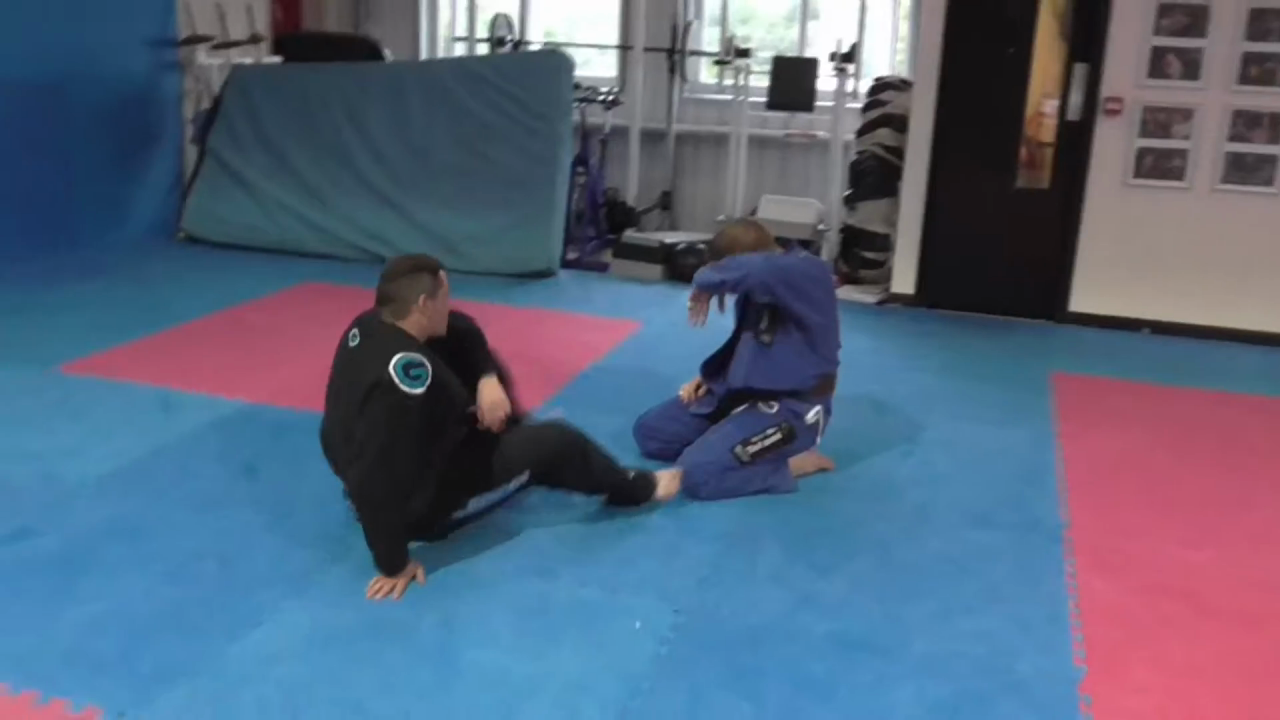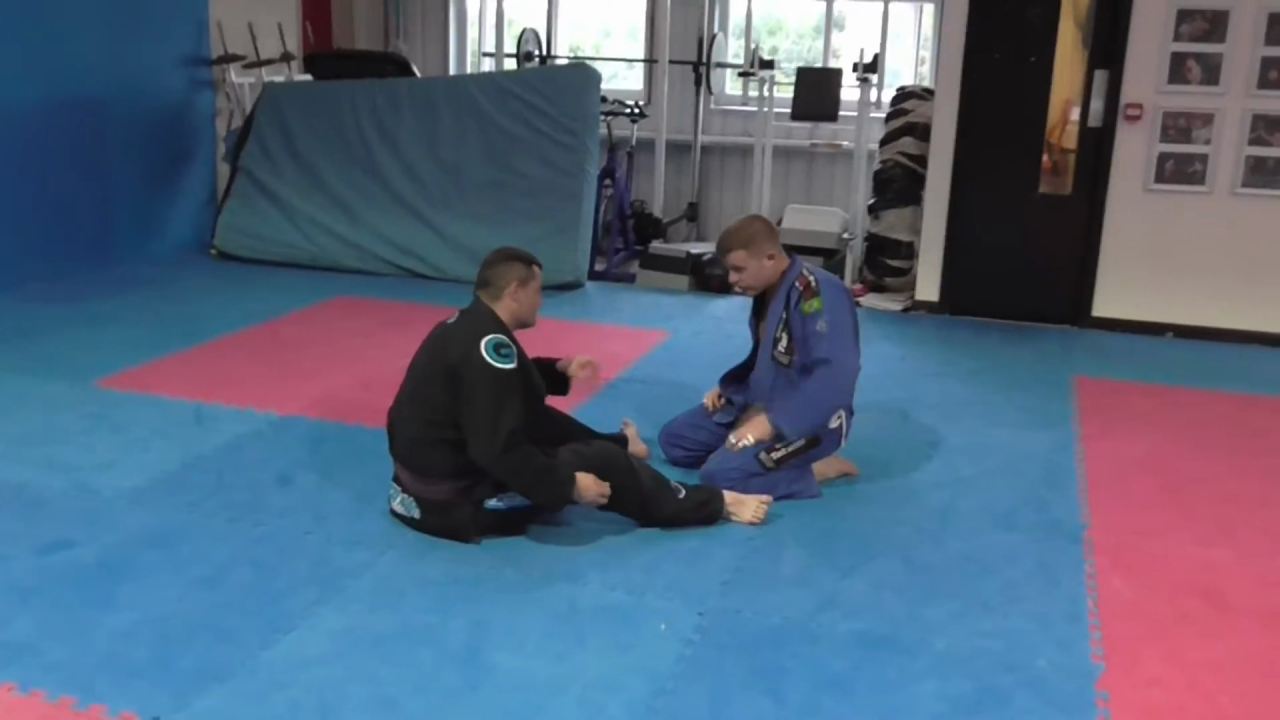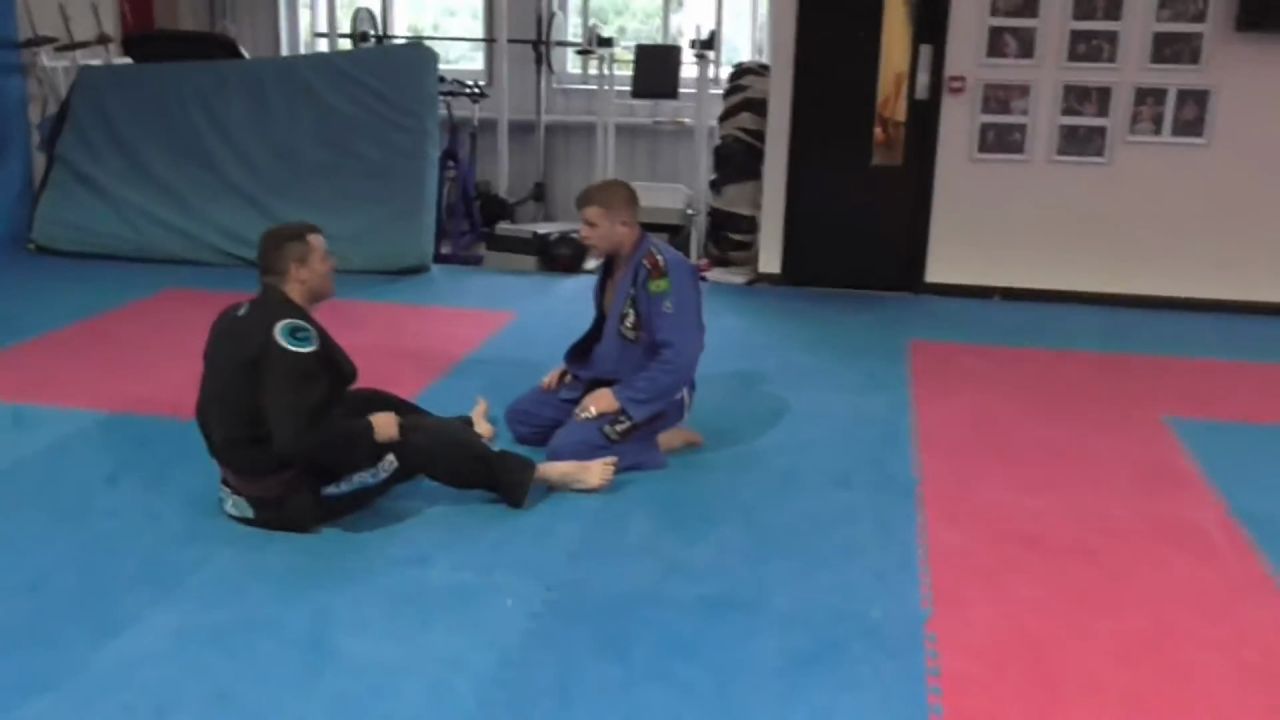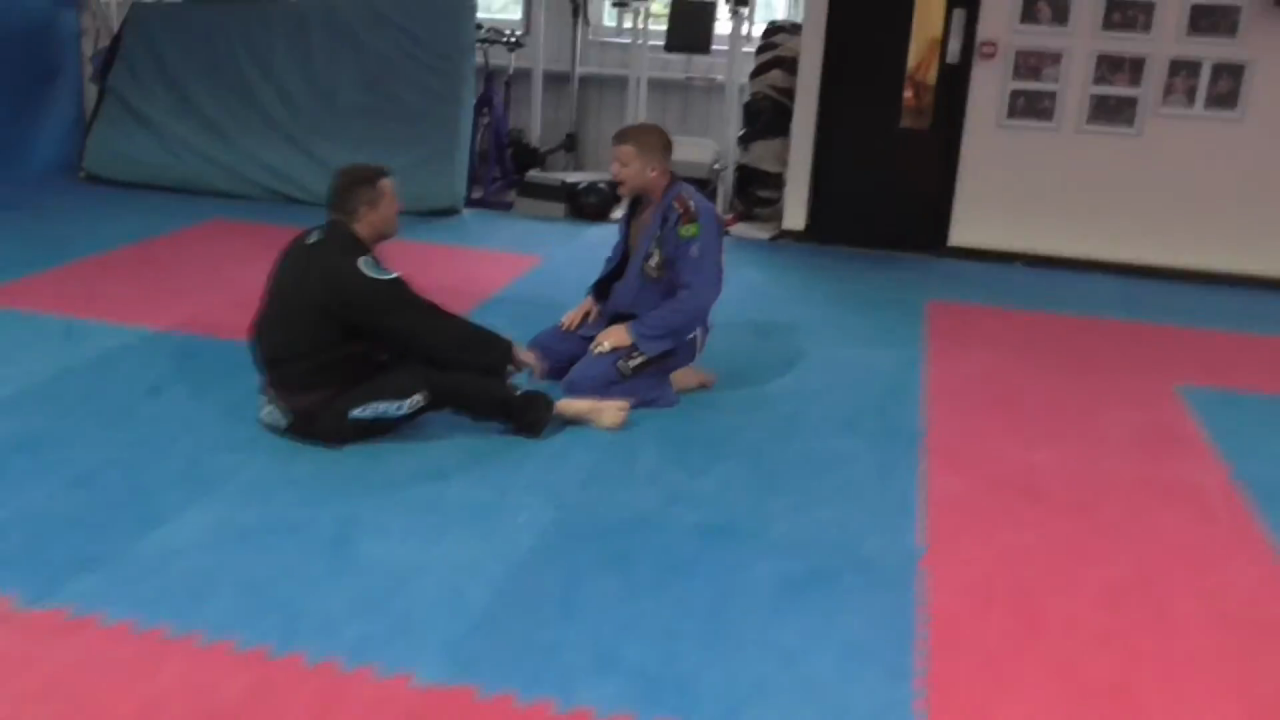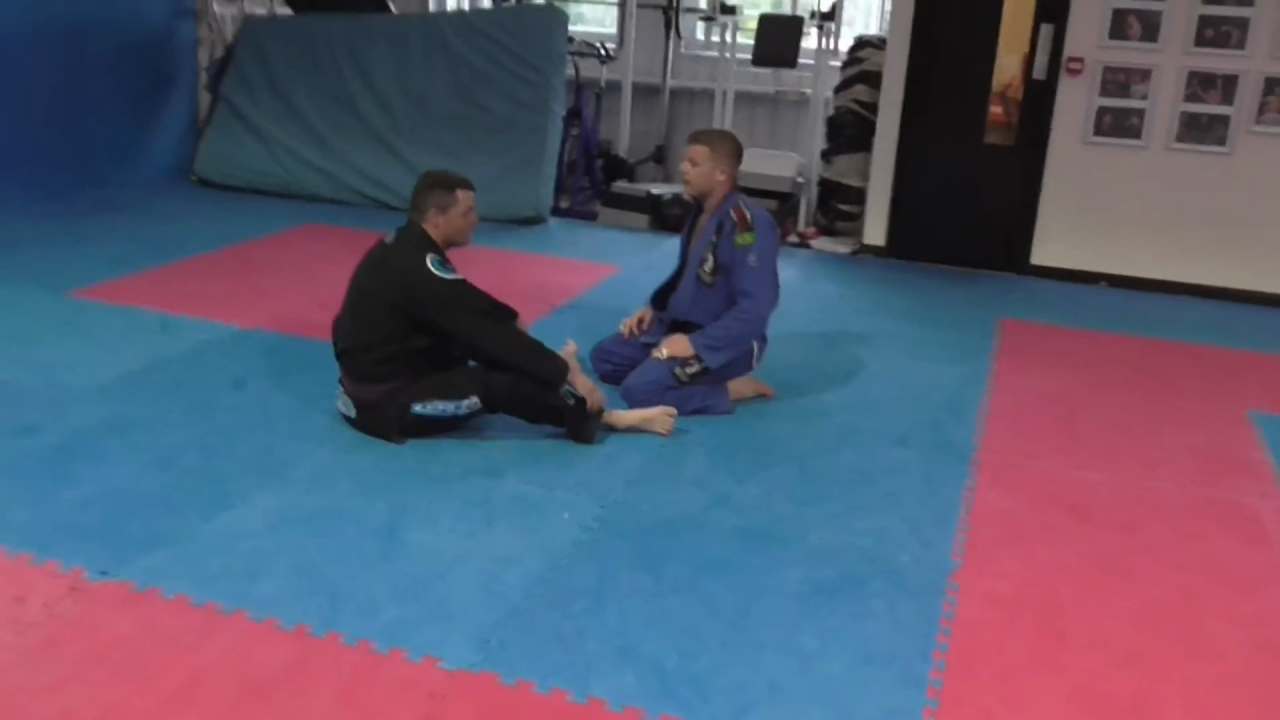
dt=1s
person 1, frame 1
left shoulder: (370, 326)
right shoulder: (407, 370)
left elbow: (462, 331)
right elbow: (375, 479)
left wrist: (488, 378)
right wrist: (393, 562)
right hip: (420, 503)
left knee: (482, 369)
right knee: (553, 444)
left ankle: (513, 432)
right ankle: (636, 488)
person 1, frame 2
left shoulder: (465, 325)
right shoulder: (491, 346)
right elbow: (499, 452)
left wrist: (558, 370)
right wrist: (569, 485)
left hip: (429, 471)
right hip: (456, 500)
left knee: (536, 420)
right knee: (599, 463)
left ankle: (619, 445)
right ankle: (714, 505)
person 1, frame 3
left shoulder: (240, 316)
right shoulder: (289, 333)
right elbow: (303, 436)
right wrist: (371, 431)
left hip: (251, 469)
right hip: (287, 491)
left knee: (371, 404)
right knee: (421, 439)
left ankle: (464, 429)
right ankle: (539, 475)
person 1, frame 4
left shoulder: (315, 244)
right shoulder: (353, 272)
right elbow: (431, 326)
right wrist: (509, 352)
left hip: (289, 391)
right hip: (318, 411)
left knee: (418, 346)
right knee: (442, 378)
left ankle: (484, 357)
right ankle: (554, 409)
person 1, frame 5
left shoulder: (401, 246)
right shoulder: (422, 270)
left elbow: (467, 303)
right elbow: (491, 335)
left wrist: (512, 320)
right wrist: (568, 373)
left hip: (370, 383)
right hip: (387, 405)
right knee: (503, 382)
right ankle: (604, 417)
person 2, frame 1
left shoulder: (810, 274)
right shoulder: (758, 284)
left elbow: (758, 269)
left wrist: (706, 281)
right wrist: (710, 375)
left hip: (790, 408)
right hip: (741, 392)
left knee: (696, 473)
right knee: (650, 431)
left ankle: (794, 463)
right ankle: (756, 449)
person 2, frame 2
left shoulder: (820, 293)
right shoulder: (767, 291)
left elbow: (837, 375)
left wrist: (776, 420)
right wrist: (729, 386)
left hip: (806, 419)
right hip: (761, 404)
left knee: (720, 475)
right knee: (674, 439)
left ankle: (818, 468)
right ankle: (781, 456)
person 2, frame 3
left shoulder: (667, 270)
right shoulder: (614, 262)
left elbow: (680, 358)
left wrist: (621, 396)
right wrist: (572, 363)
left hip: (649, 394)
right hip: (603, 379)
left knee: (567, 450)
right knee: (521, 416)
left ankle: (662, 439)
right ankle: (624, 430)
person 2, frame 4
left shoulder: (692, 213)
right shoulder: (639, 201)
left elbow: (697, 298)
left wrist: (635, 332)
right wrist: (595, 297)
left hip: (665, 333)
right hip: (621, 316)
left knee: (582, 383)
right knee: (543, 351)
left ankle: (675, 379)
person 2, frame 5
left shoulder: (748, 224)
right shoulder: (702, 212)
left elbow: (755, 309)
left wrist: (697, 344)
right wrist: (654, 307)
left hip: (723, 342)
right hip: (681, 326)
left knee: (640, 390)
right knee: (604, 357)
left ankle: (733, 388)
